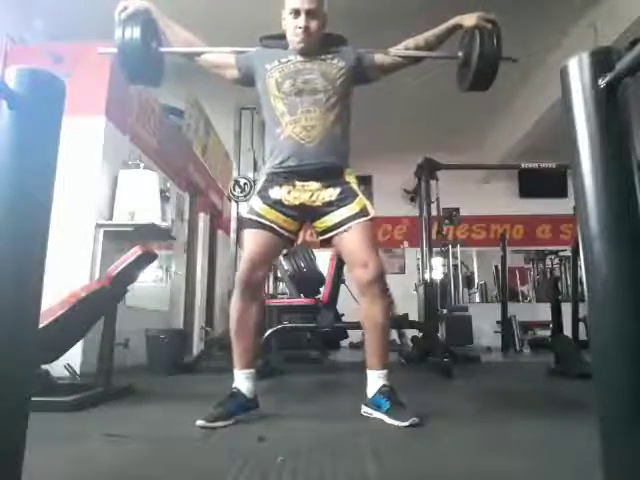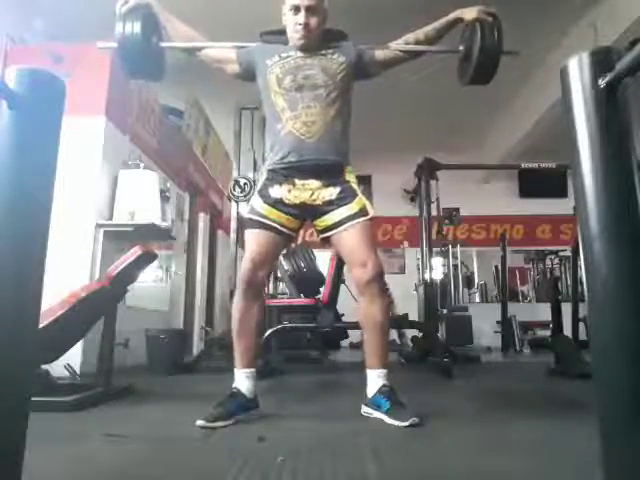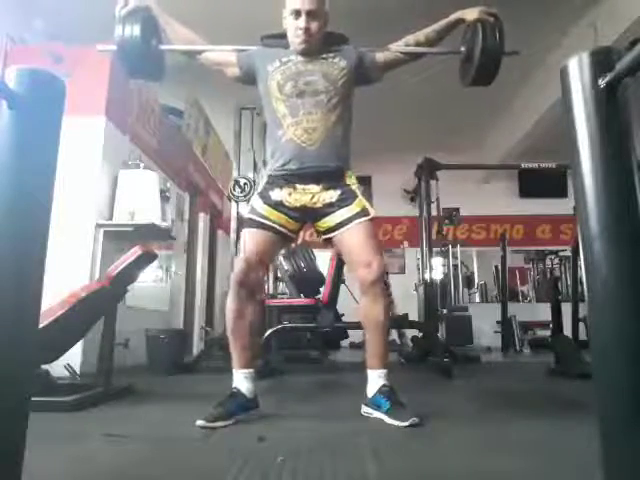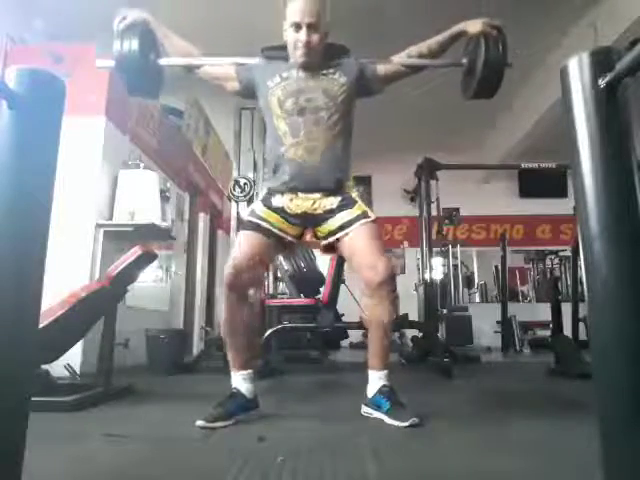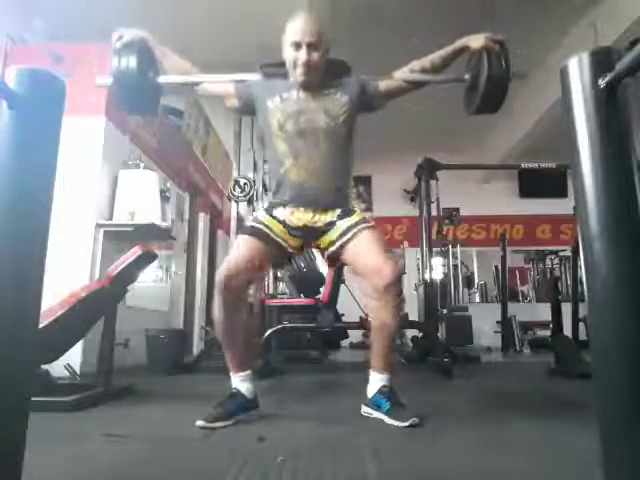
dt=0.1s
person 1, frame 1
left shoulder: (347, 60)
right shoulder: (261, 61)
left elbow: (405, 52)
right elbow: (198, 52)
left hip: (334, 183)
right hip: (279, 183)
left knee: (371, 276)
right knee: (247, 278)
left ankle: (378, 391)
right ankle: (243, 390)
person 1, frame 2
left shoulder: (347, 55)
right shoulder: (262, 56)
left elbow: (405, 47)
right elbow: (202, 48)
left hip: (334, 180)
right hip: (279, 181)
left knee: (368, 275)
right knee: (251, 278)
left ankle: (378, 391)
right ankle: (243, 390)
person 1, frame 3
left shoulder: (348, 59)
right shoulder: (263, 59)
left elbow: (406, 48)
right elbow: (201, 50)
left hip: (334, 184)
right hip: (280, 184)
left knee: (372, 275)
right knee: (244, 276)
left ankle: (378, 391)
right ankle: (242, 390)
person 1, frame 4
left shoulder: (349, 72)
right shoulder: (263, 74)
left elbow: (408, 60)
right elbow: (201, 65)
left hip: (336, 198)
right hip: (279, 198)
left knee: (380, 275)
right knee: (236, 278)
left ankle: (378, 392)
right ankle: (242, 390)
person 1, frame 5
left shoulder: (351, 89)
right shoulder: (262, 91)
left elbow: (411, 75)
right elbow: (198, 80)
left wrist: (463, 44)
right wrist: (148, 39)
left hip: (336, 211)
right hip: (282, 211)
left knee: (386, 278)
right knee: (229, 280)
left ankle: (378, 391)
right ankle: (242, 390)
